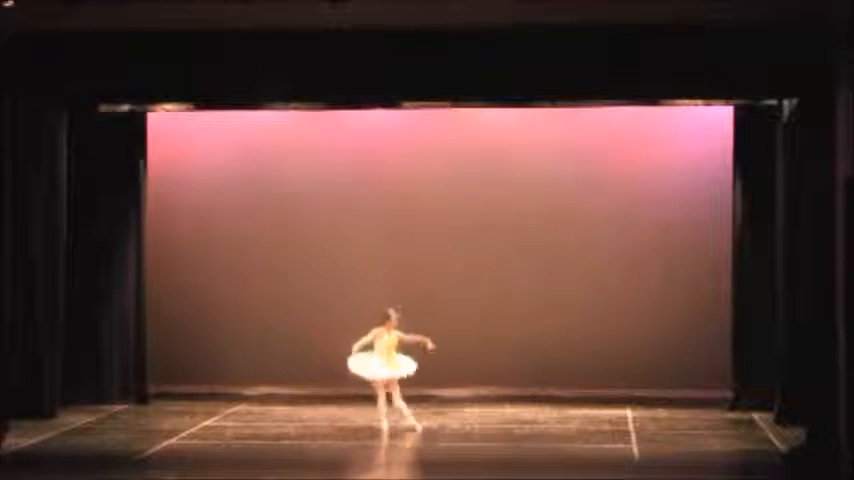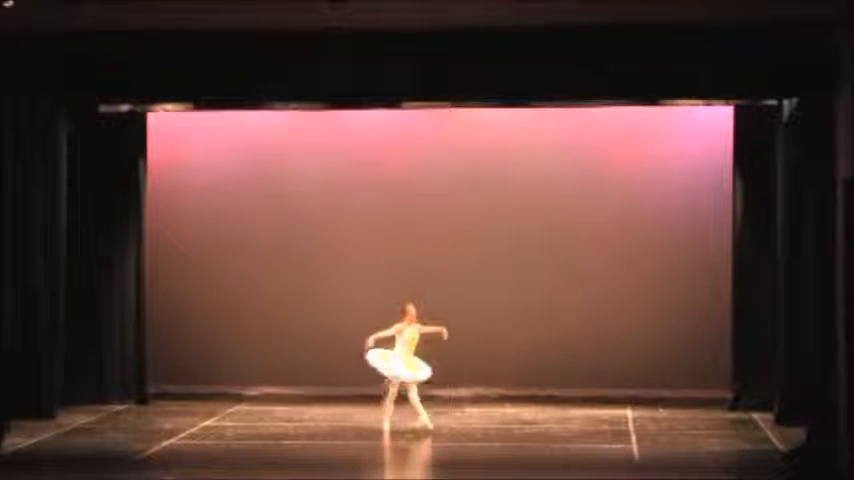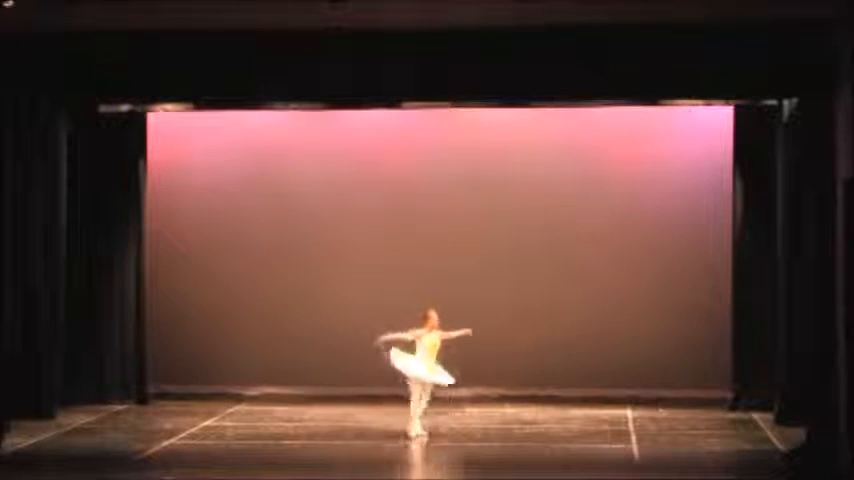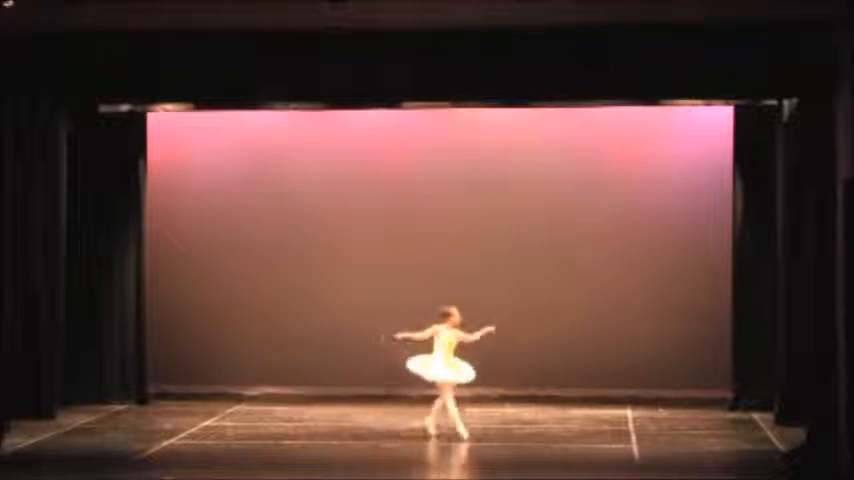
dt=0.2s
person 1, frame 1
left shoulder: (395, 333)
right shoulder: (378, 332)
left elbow: (409, 338)
right elbow: (365, 340)
left wrist: (425, 340)
right wrist: (356, 348)
left hip: (391, 366)
right hip: (377, 365)
left knee: (396, 394)
right knee: (381, 394)
left ankle: (409, 418)
right ankle: (383, 421)
person 1, frame 2
left shoulder: (416, 327)
right shoulder: (400, 327)
left elbow: (427, 328)
right elbow: (387, 332)
left wrist: (441, 329)
right wrist: (373, 338)
left hip: (409, 363)
right hip: (396, 362)
left knee: (413, 392)
right knee: (392, 392)
left ankle: (424, 417)
right ankle: (386, 420)
person 1, frame 3
left shoulder: (437, 334)
right shoulder: (419, 333)
left elbow: (451, 334)
right elbow: (405, 336)
left wrist: (464, 331)
right wrist: (388, 337)
left hip: (431, 369)
right hip: (418, 367)
left knee: (424, 399)
right knee: (416, 397)
left ankle: (416, 427)
right ankle: (413, 426)
person 1, frame 4
left shoulder: (456, 333)
right shoulder: (437, 328)
left elbow: (472, 338)
right elbow: (422, 335)
left wrist: (485, 330)
right wrist: (404, 335)
left hip: (449, 367)
right hip: (438, 365)
left knee: (444, 397)
right knee: (448, 396)
left ankle: (430, 420)
right ankle: (459, 426)
